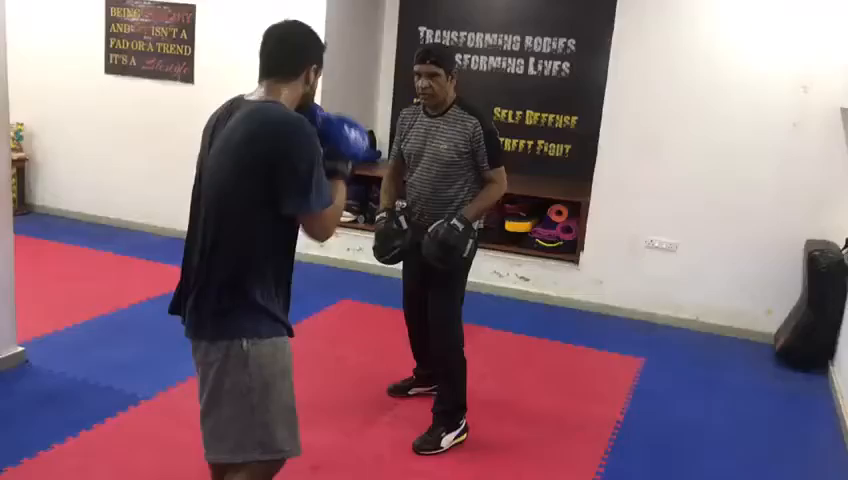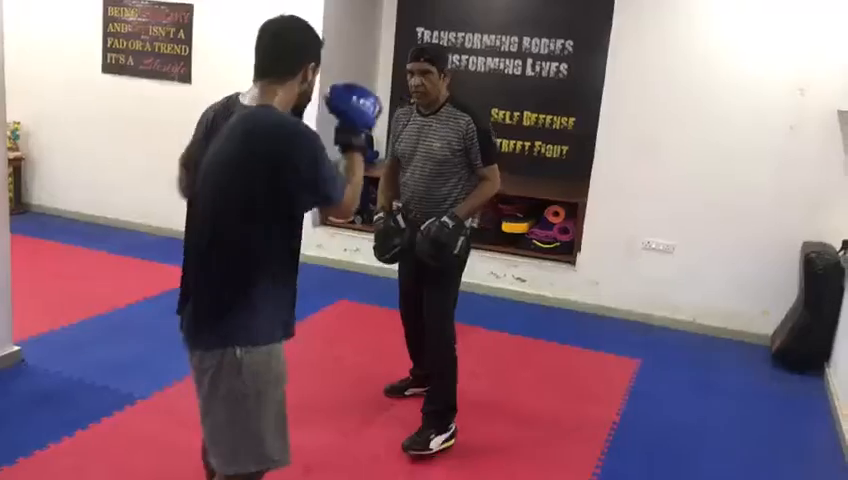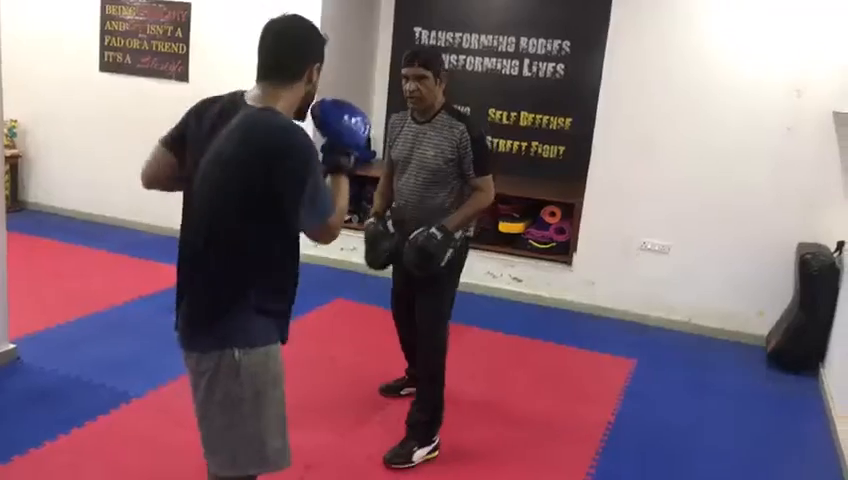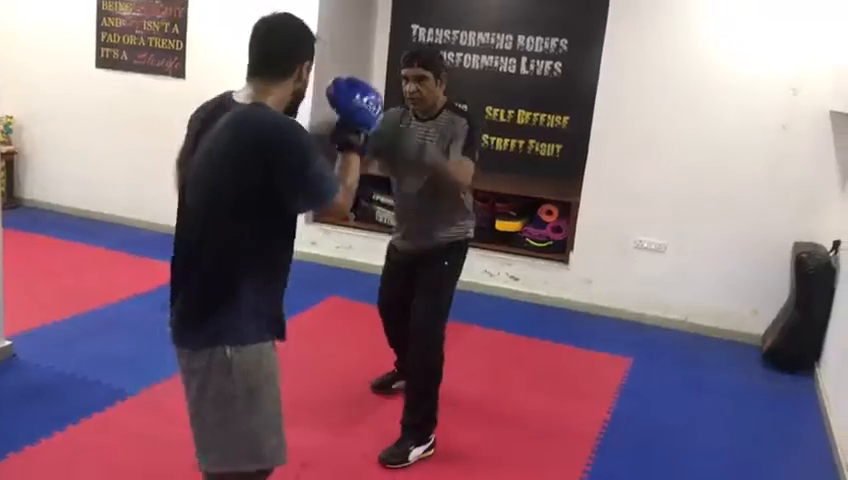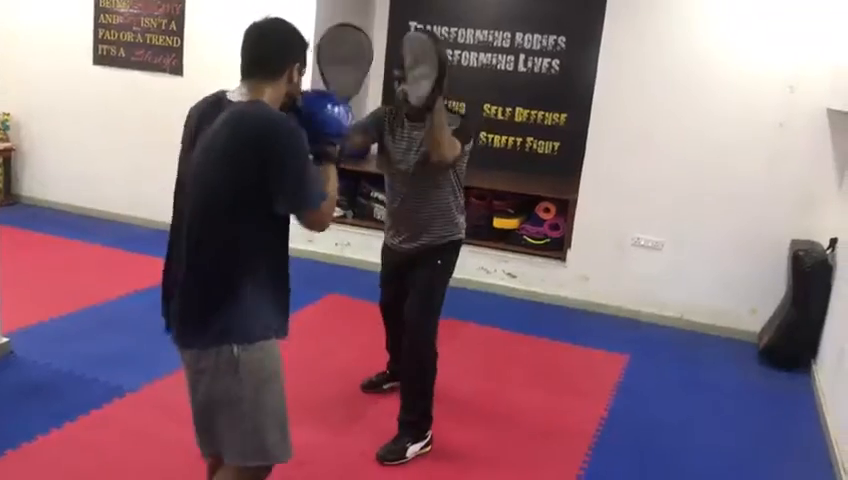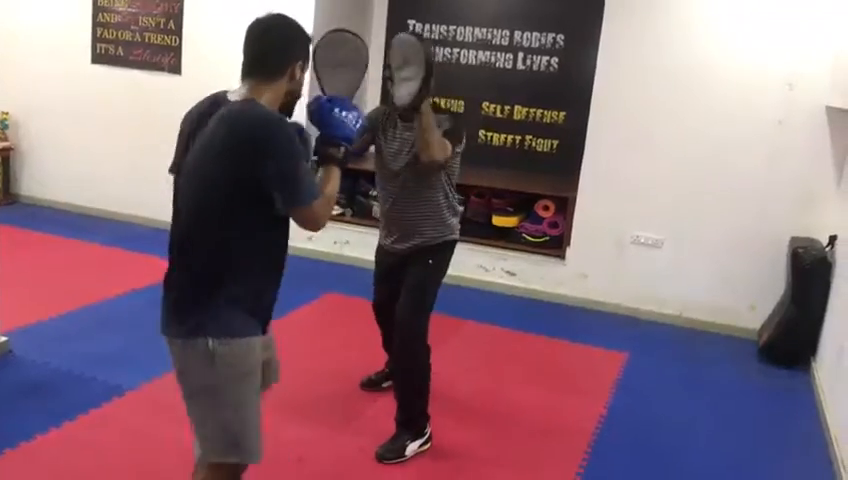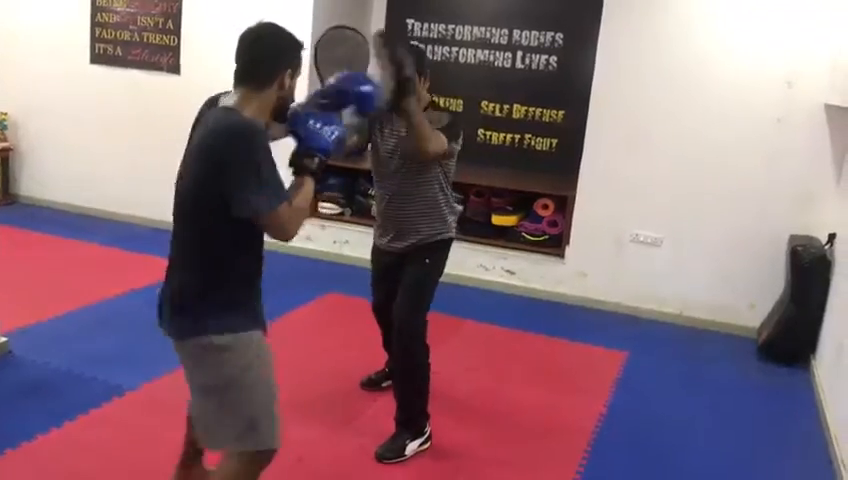
dt=0.2s
person 1, frame 1
left shoulder: (228, 115)
right shoulder: (291, 131)
right elbow: (320, 226)
right wrist: (339, 176)
left hip: (206, 302)
right hip: (244, 316)
left knee: (224, 431)
person 1, frame 2
left shoulder: (219, 116)
right shoulder: (289, 137)
left elbow: (189, 186)
right elbow: (343, 205)
right wrist: (355, 145)
left hip: (209, 308)
right hip: (243, 323)
left knee: (224, 436)
person 1, frame 3
left shoulder: (212, 111)
right shoulder: (287, 142)
left elbow: (152, 174)
right elbow: (327, 229)
right wrist: (339, 169)
left hip: (204, 308)
right hip: (239, 327)
person 1, frame 4
left shoulder: (213, 112)
right shoulder: (280, 135)
right elbow: (337, 205)
right wrist: (353, 144)
left hip: (202, 306)
right hip: (231, 320)
left knee: (224, 437)
person 1, frame 5
left shoulder: (207, 110)
right shoulder: (277, 130)
right elbow: (318, 216)
right wrist: (328, 155)
left hip: (196, 306)
right hip: (232, 319)
left knee: (225, 432)
person 1, frame 6
left shoulder: (209, 112)
right shoulder: (266, 130)
right elbow: (314, 215)
right wrist: (333, 155)
left hip: (211, 301)
right hip: (217, 316)
left knee: (258, 377)
person 1, frame 7
left shoulder: (219, 112)
right shoulder: (241, 139)
right elbow: (283, 224)
left wrist: (314, 111)
right wrist: (309, 166)
left hip: (188, 297)
right hip: (216, 311)
left knee: (212, 388)
person 2, frame 1
left shoulder: (474, 125)
right shoulder: (407, 118)
left elbow: (498, 184)
right elbow: (394, 171)
left wrist: (461, 221)
right wrist: (385, 212)
right hip: (415, 233)
left knee: (445, 321)
right knee: (414, 309)
left ankle: (452, 420)
right ankle: (426, 375)
person 2, frame 2
left shoulder: (467, 123)
right shoulder: (401, 117)
left elbow: (491, 182)
right elbow: (390, 173)
left wrist: (454, 218)
right wrist: (383, 212)
left hip: (447, 236)
right hip: (411, 232)
left knee: (438, 321)
right knee: (410, 310)
left ankle: (440, 423)
right ankle: (422, 375)
person 2, frame 3
left shoulder: (462, 131)
right shoulder: (396, 123)
left elbow: (485, 194)
right elbow: (387, 177)
left wrist: (444, 228)
right wrist: (376, 219)
left hip: (444, 244)
right hip: (407, 239)
left knee: (431, 329)
right knee: (403, 312)
left ankle: (425, 434)
right ankle: (417, 376)
person 2, frame 4
left shoulder: (461, 125)
right shoulder: (394, 119)
left elbow: (462, 178)
right elbow: (367, 150)
left wrist: (427, 157)
left hip: (445, 243)
right hip: (404, 239)
left knee: (426, 329)
right knee: (391, 308)
left ankle: (419, 433)
right ankle: (405, 371)
person 2, frame 5
left shoulder: (453, 126)
right shoulder: (387, 119)
left elbow: (441, 156)
right elbow: (349, 139)
left wrist: (434, 100)
left hip: (439, 243)
right hip: (398, 239)
left knee: (419, 326)
right knee: (391, 310)
left ankle: (416, 431)
right ankle: (398, 370)
person 2, frame 6
left shoulder: (449, 127)
right shoulder: (382, 118)
left elbow: (431, 155)
left wrist: (422, 101)
left hip: (432, 242)
right hip: (391, 240)
left knee: (409, 326)
right knee: (384, 309)
left ankle: (415, 428)
right ankle: (397, 371)
person 2, frame 7
left shoulder: (441, 121)
right shoulder: (378, 118)
left elbow: (430, 148)
left wrist: (411, 98)
left hip: (429, 242)
right hip: (386, 238)
left knee: (409, 323)
right knee: (384, 309)
left ankle: (415, 428)
right ankle: (397, 368)
